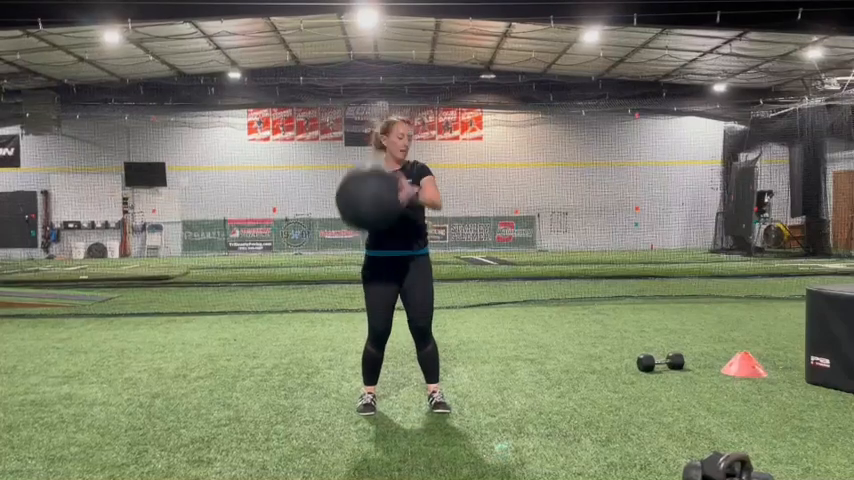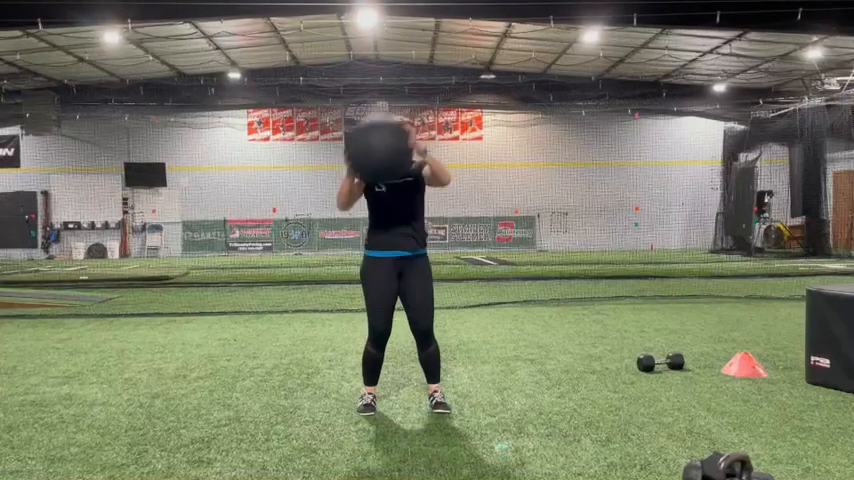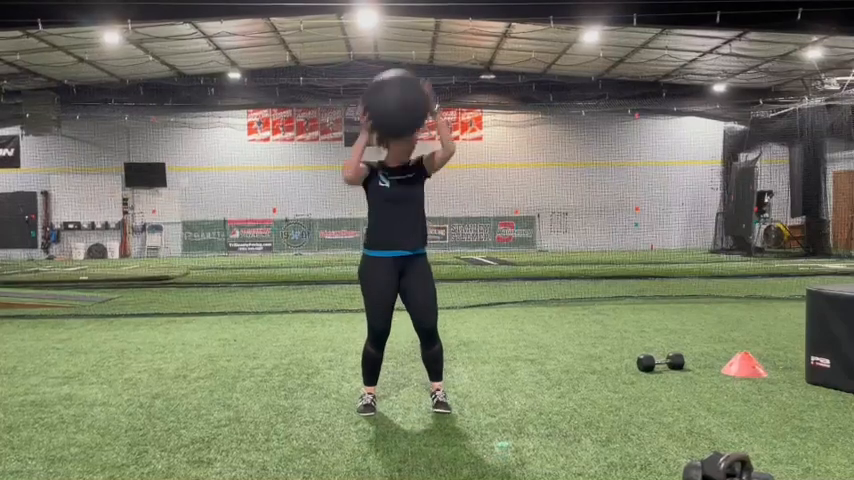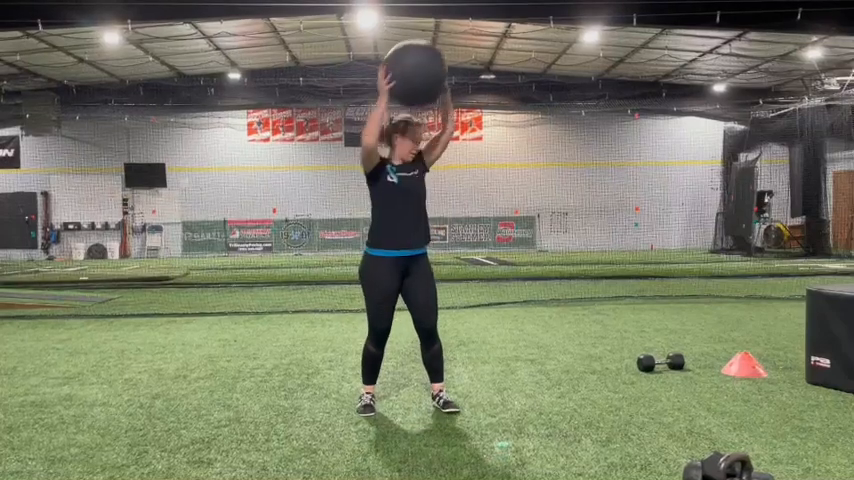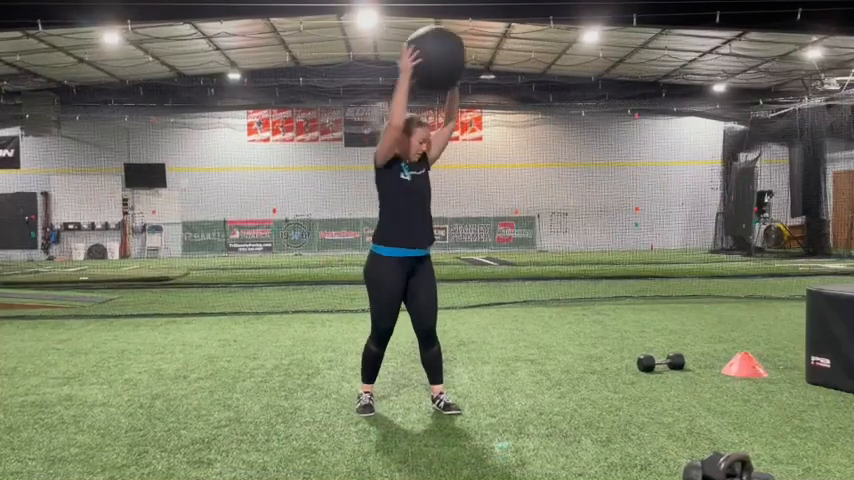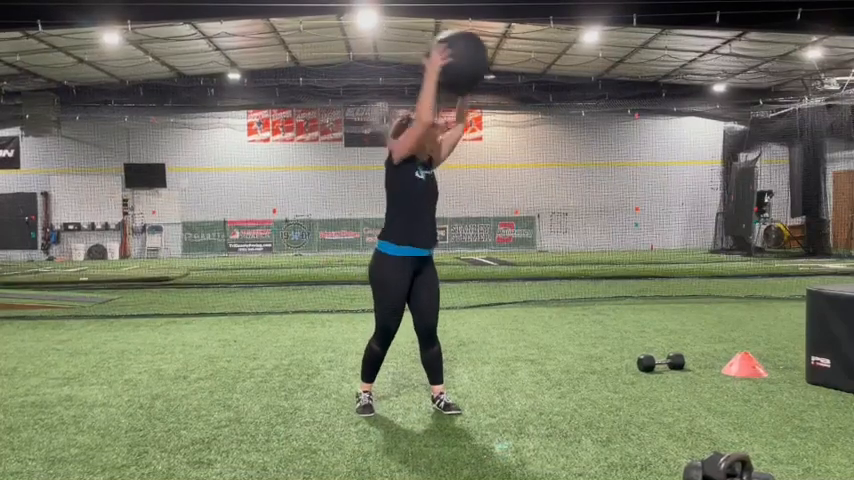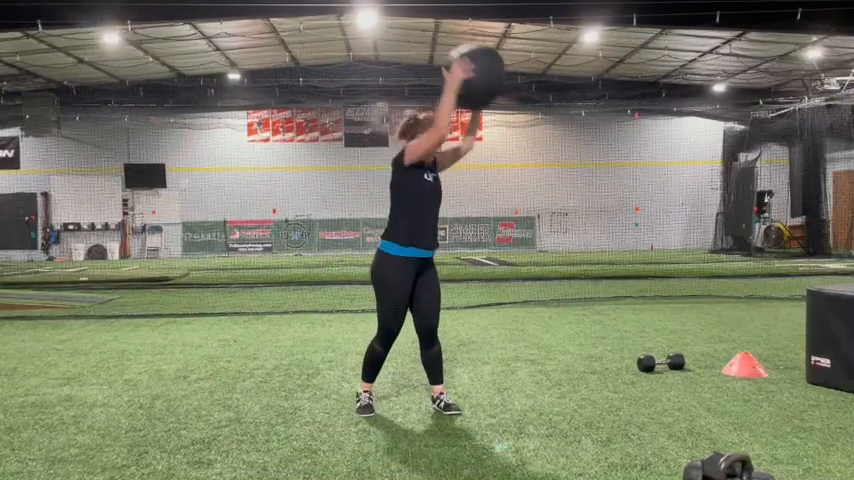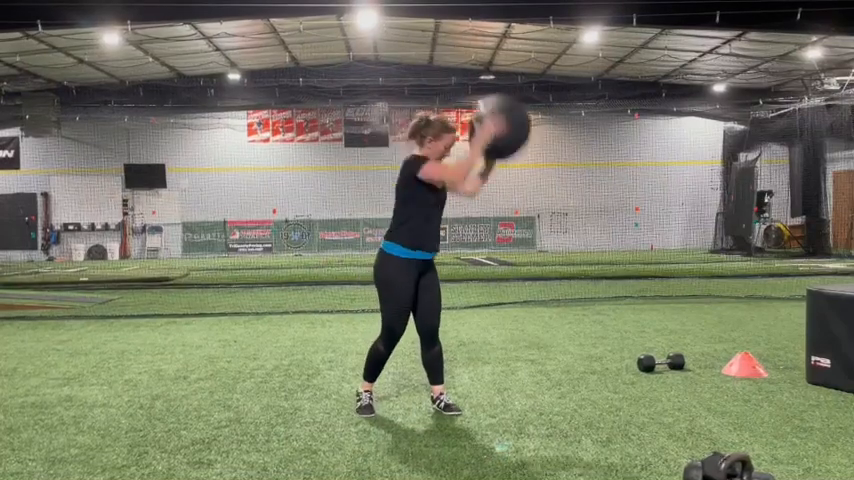
dt=0.1s
person 1, frame 1
left shoulder: (417, 173)
left elbow: (436, 201)
left wrist: (413, 194)
left hip: (416, 262)
right hip: (379, 262)
left knee: (422, 330)
right knee: (378, 331)
left ankle: (435, 391)
right ankle: (369, 392)
person 1, frame 2
left shoulder: (418, 172)
left elbow: (444, 178)
right elbow: (343, 204)
left wrist: (423, 152)
right wrist: (352, 171)
left hip: (415, 263)
right hip: (378, 264)
left knee: (424, 330)
right knee: (378, 332)
left ankle: (435, 392)
right ankle: (369, 393)
person 1, frame 3
left shoulder: (419, 170)
right shoulder: (372, 172)
left elbow: (448, 149)
right elbow: (349, 174)
left wrist: (434, 113)
right wrist: (365, 134)
left hip: (415, 262)
right hip: (378, 263)
left knee: (428, 328)
right knee: (378, 332)
left ankle: (437, 391)
right ankle: (368, 393)
person 1, frame 4
left shoulder: (419, 166)
right shoulder: (377, 167)
left elbow: (448, 132)
right elbow: (368, 141)
left wrist: (443, 92)
right wrist: (384, 96)
left hip: (417, 262)
right hip: (380, 263)
left knee: (428, 330)
right knee: (379, 331)
left ankle: (439, 392)
right ankle: (368, 392)
person 1, frame 5
left shoulder: (422, 165)
right shoulder: (386, 164)
left elbow: (450, 126)
right elbow: (395, 121)
left wrist: (452, 85)
right wrist: (405, 77)
left hip: (420, 262)
right hip: (386, 262)
left knee: (427, 330)
right knee: (382, 331)
left ankle: (438, 394)
right ankle: (366, 392)
person 1, frame 6
left shoulder: (427, 163)
right shoulder: (398, 161)
left elbow: (458, 128)
right elbow: (424, 119)
right wrist: (431, 74)
left hip: (423, 262)
right hip: (392, 261)
left knee: (428, 330)
right knee: (386, 331)
left ankle: (439, 394)
right ankle: (365, 391)
person 1, frame 7
left shoulder: (431, 165)
right shoulder: (406, 161)
left elbow: (468, 142)
right elbow: (439, 130)
left wrist: (476, 112)
right wrist: (453, 86)
left hip: (424, 263)
right hip: (394, 262)
left knee: (428, 331)
right knee: (388, 331)
left ankle: (438, 393)
right ankle: (365, 390)
person 1, frame 8
left shoulder: (435, 178)
right shoulder: (414, 164)
left elbow: (470, 185)
right elbow: (458, 177)
left wrist: (487, 156)
right wrist: (480, 141)
left hip: (424, 264)
right hip: (397, 263)
left knee: (430, 331)
right knee: (392, 331)
left ankle: (438, 395)
right ankle: (365, 391)
